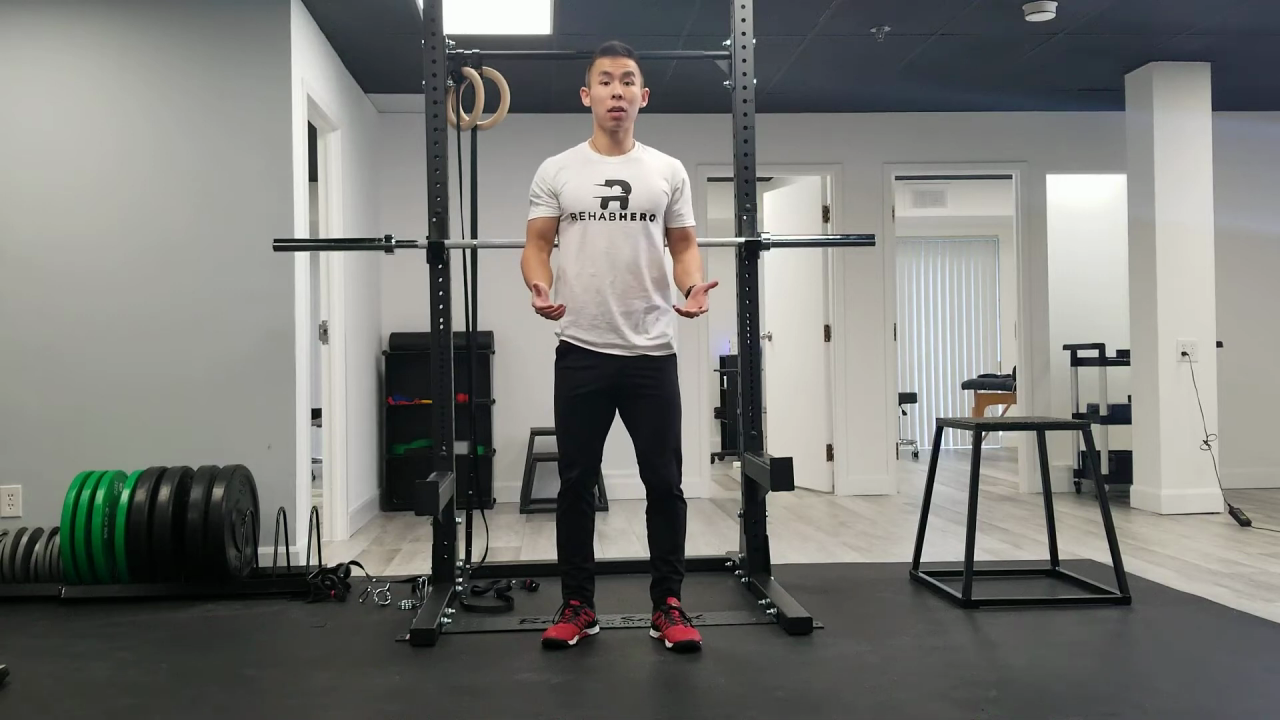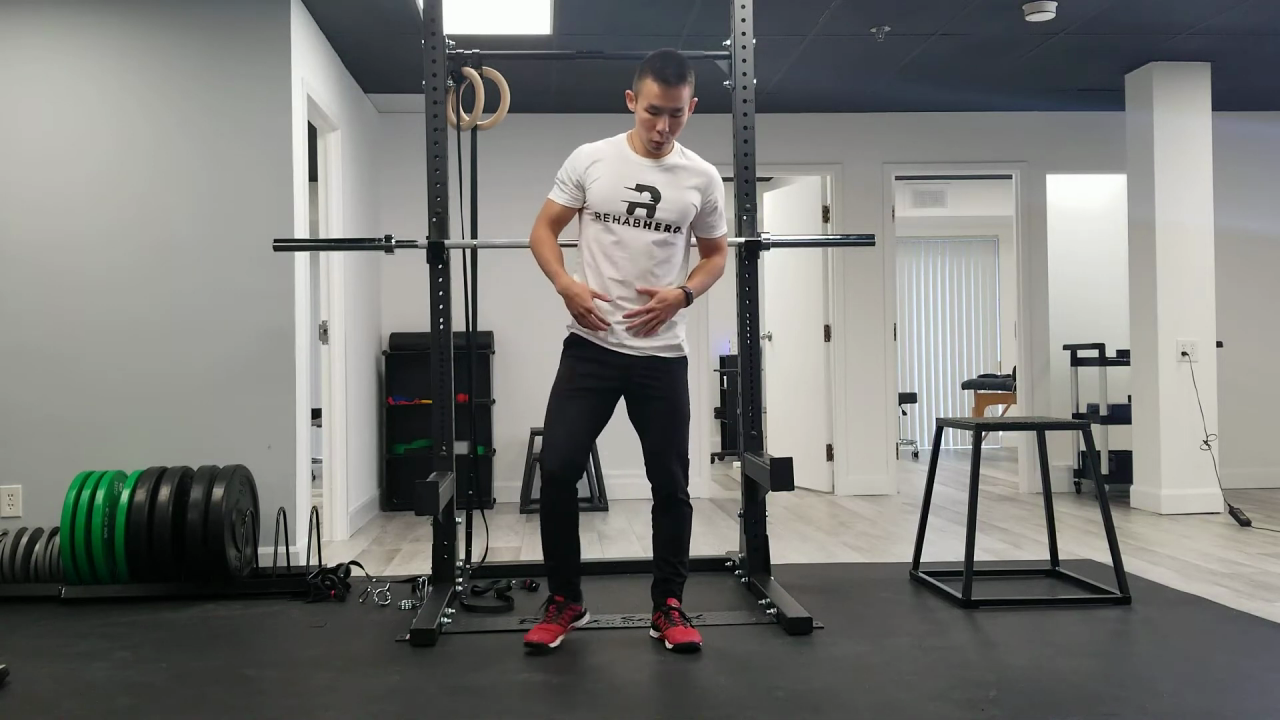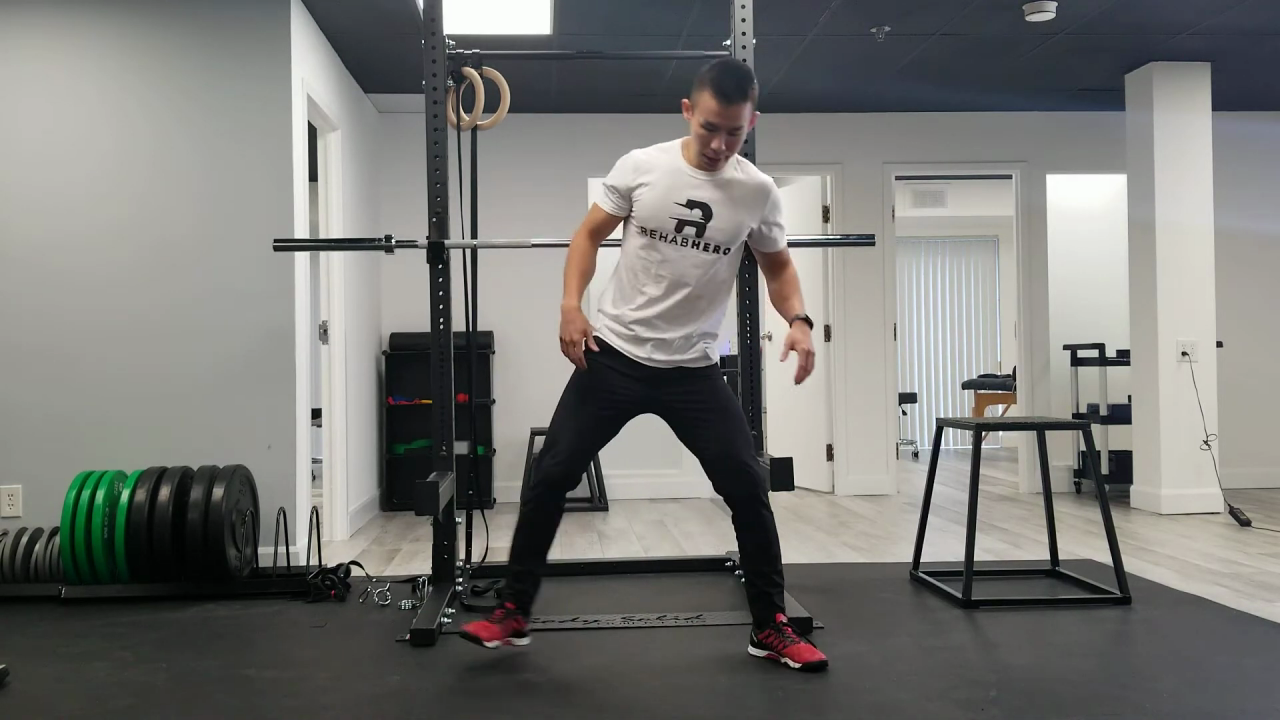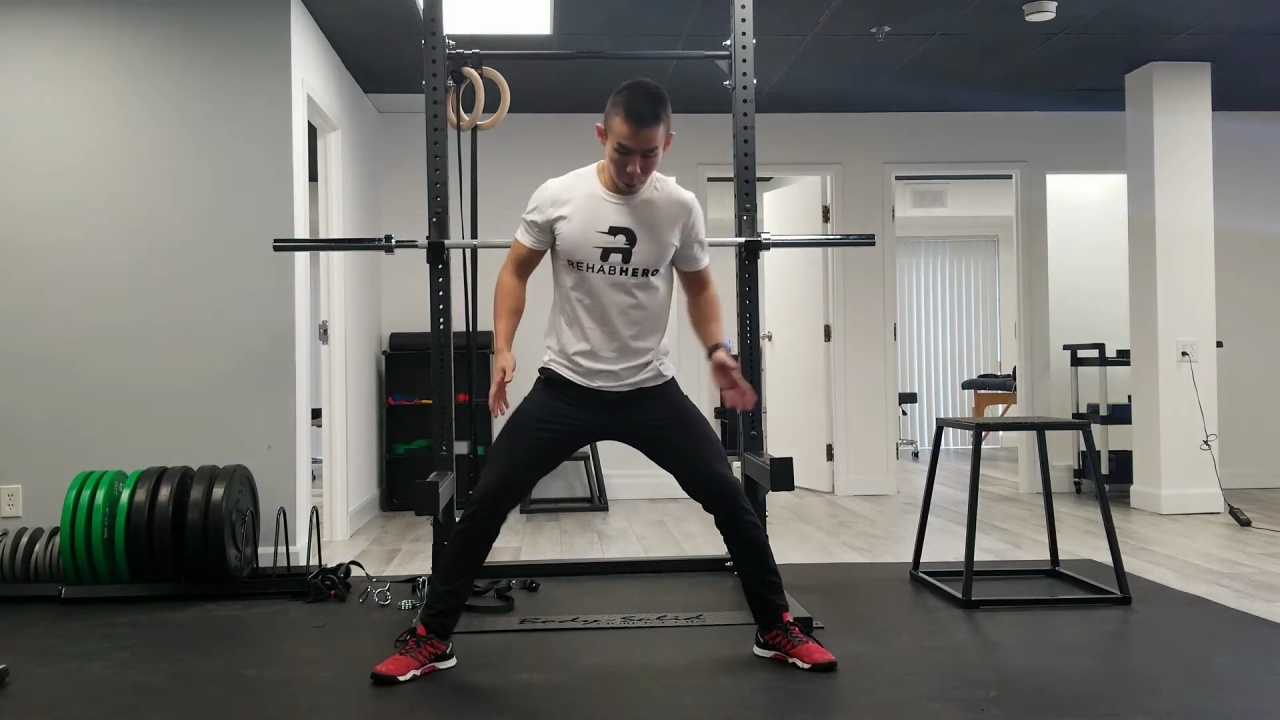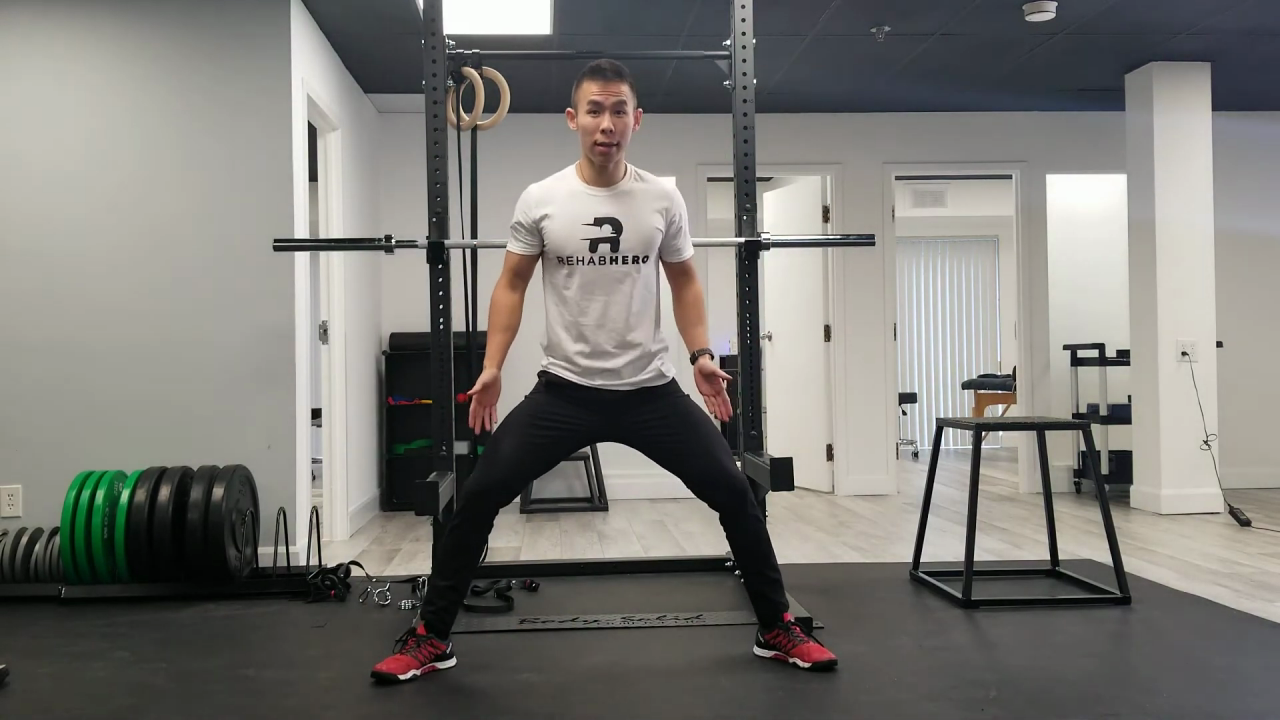
dt=1s
person 1, frame 1
left shoulder: (668, 171)
right shoulder: (556, 171)
left elbow: (683, 245)
right elbow: (536, 243)
left wrist: (692, 285)
right wrist: (538, 285)
left hip: (651, 352)
right hip: (580, 351)
left knee: (664, 482)
right knee: (576, 484)
left ankle: (668, 606)
right ankle: (577, 606)
person 1, frame 2
left shoulder: (703, 178)
right shoulder: (589, 159)
left elbow: (716, 254)
right elbow: (544, 229)
left wrist: (681, 295)
right wrist: (566, 285)
left hip: (662, 353)
right hip: (591, 345)
left knee: (671, 484)
right knee: (558, 469)
left ankle: (668, 607)
right ankle: (564, 600)
person 1, frame 3
left shoulder: (759, 192)
right shoulder: (640, 166)
left elbow: (778, 266)
right elbow: (588, 236)
left wrist: (799, 320)
right wrist: (572, 305)
left hip: (692, 367)
right hip: (615, 355)
left knee: (747, 488)
right knee: (551, 477)
left ankle: (772, 627)
right ankle: (512, 611)
person 1, frame 4
left shoulder: (682, 207)
right shoulder: (555, 197)
left elbow: (698, 285)
right elbow: (514, 272)
left wrist: (717, 348)
right wrist: (504, 350)
left hip: (652, 389)
right hip: (566, 387)
left knee: (728, 498)
right knee: (488, 500)
left ankle: (776, 629)
right ankle: (431, 637)
person 1, frame 5
left shoulder: (663, 198)
right shoulder: (540, 199)
left elbow: (684, 283)
right elbow: (511, 286)
left wrist: (702, 355)
right wrist: (491, 369)
left hip: (649, 389)
right hip: (565, 390)
left knee: (733, 493)
right knee: (480, 495)
left ankle: (777, 630)
right ankle: (431, 637)
